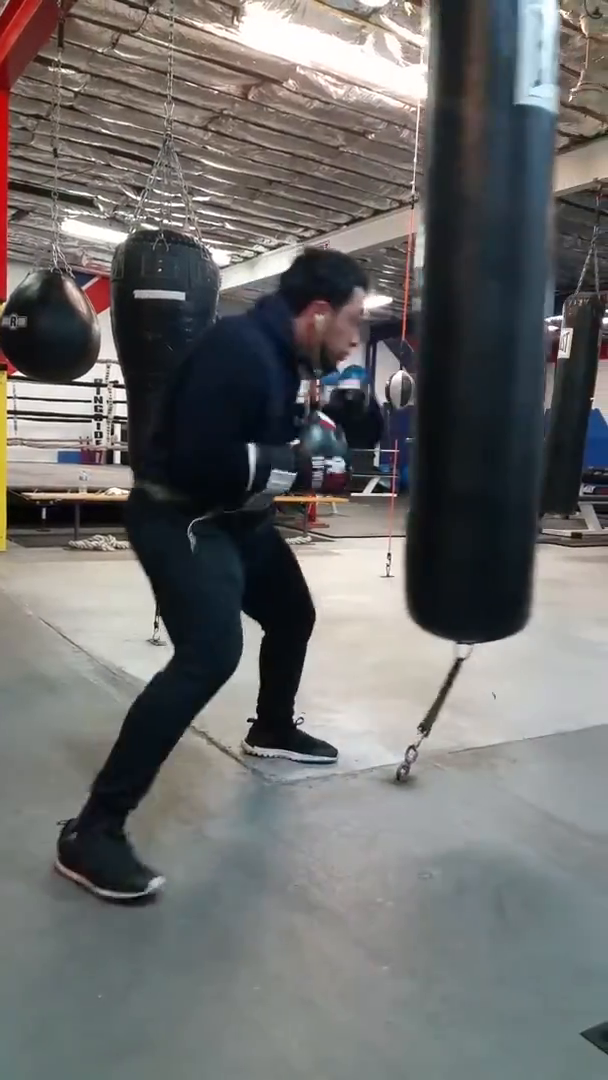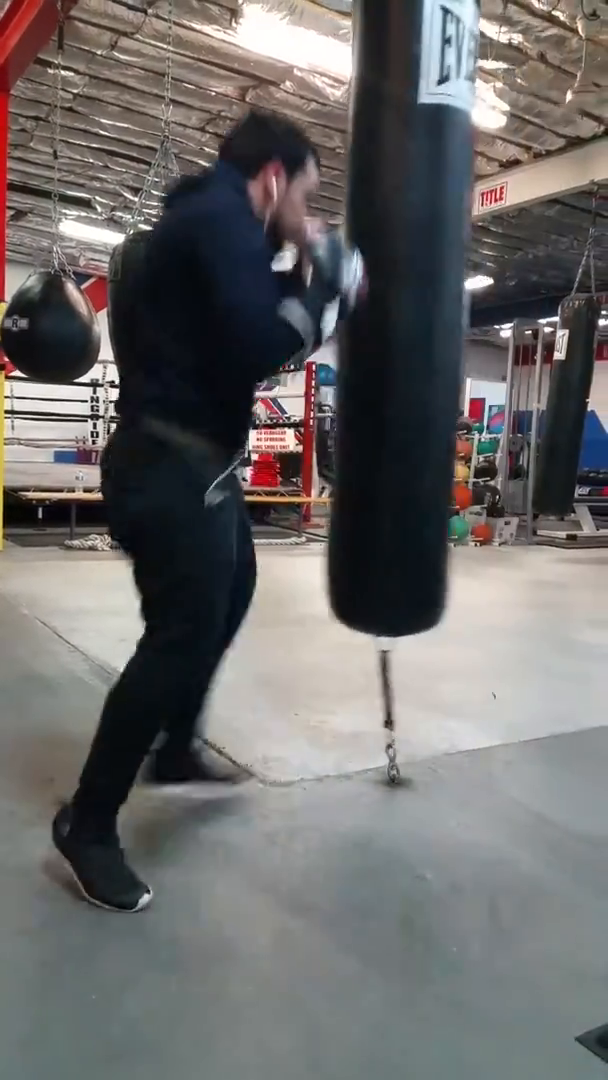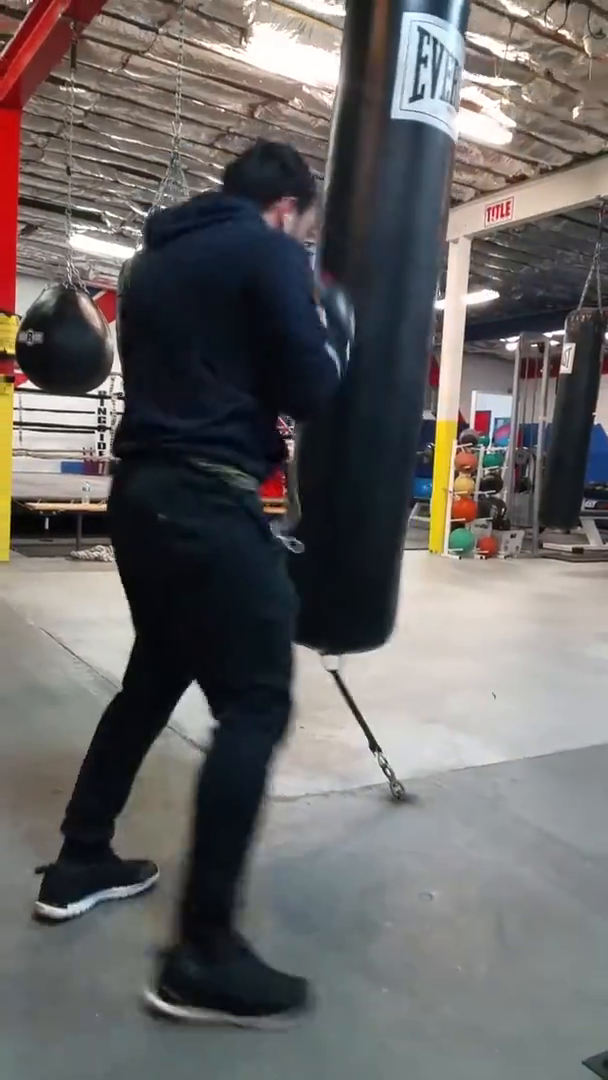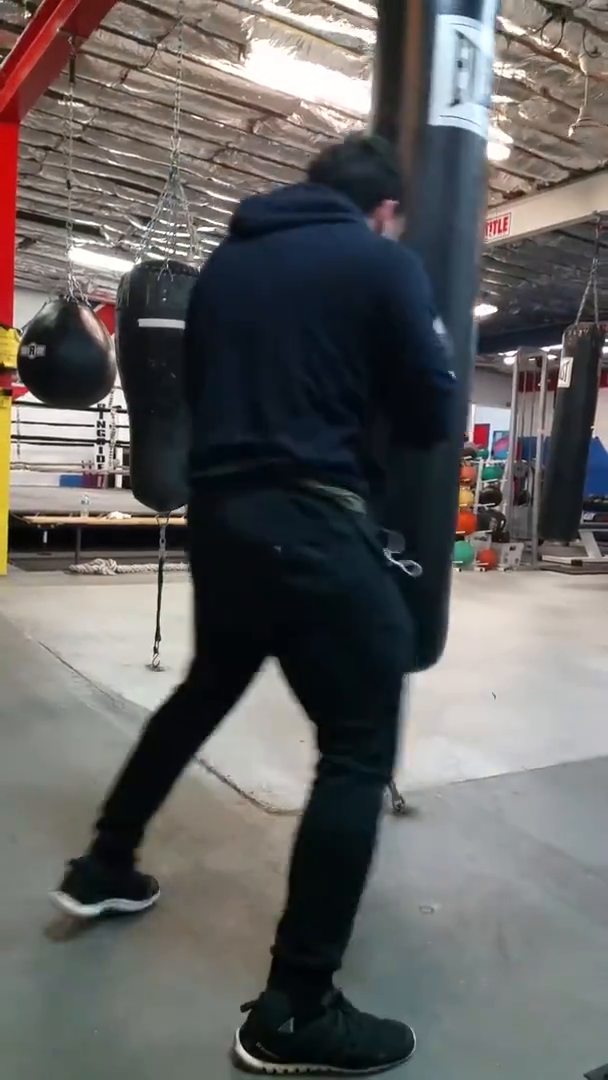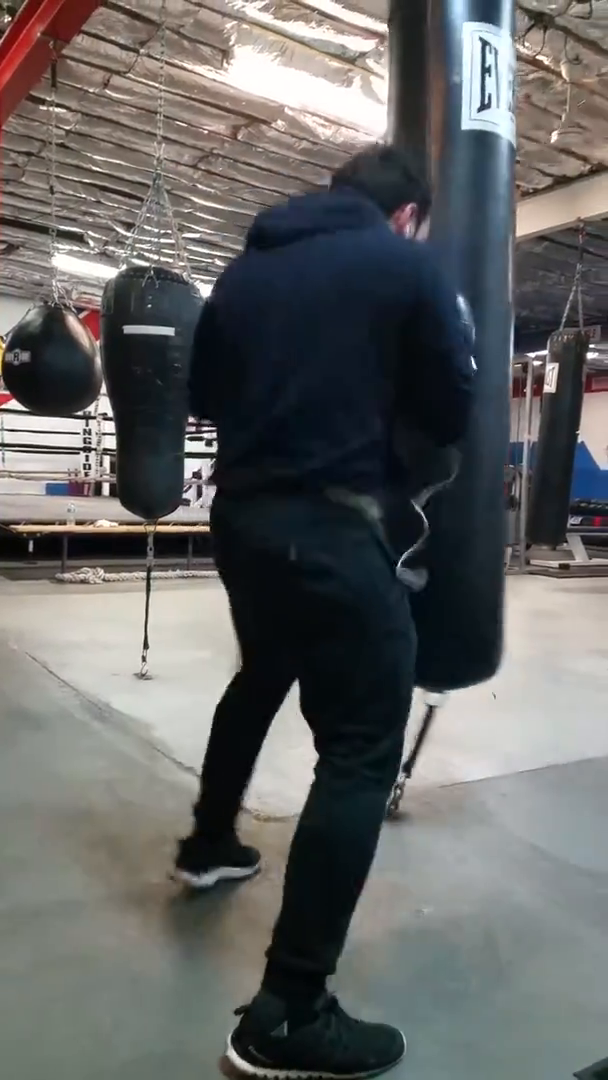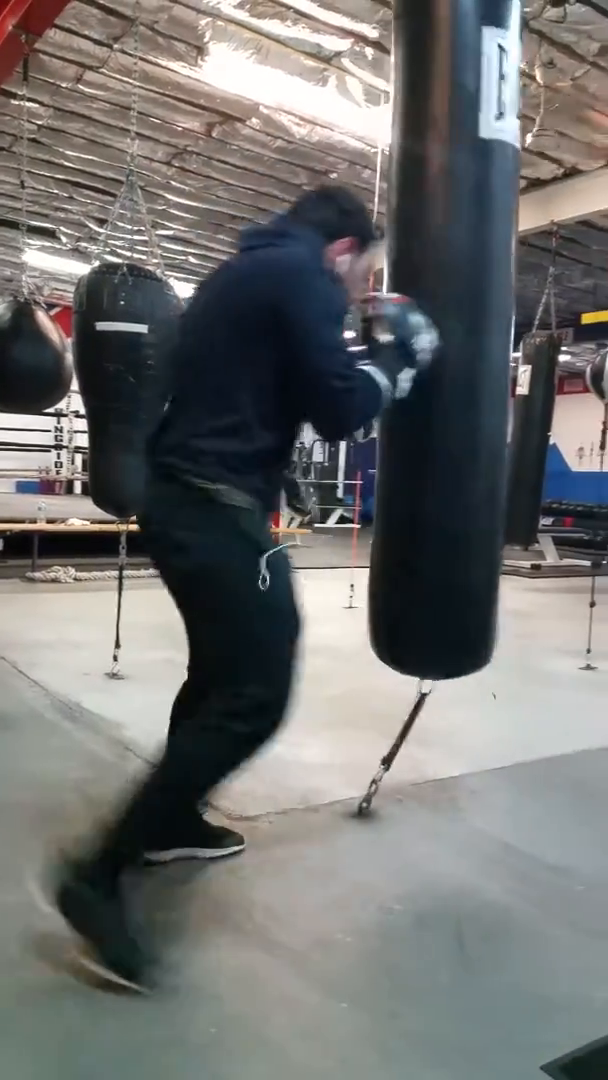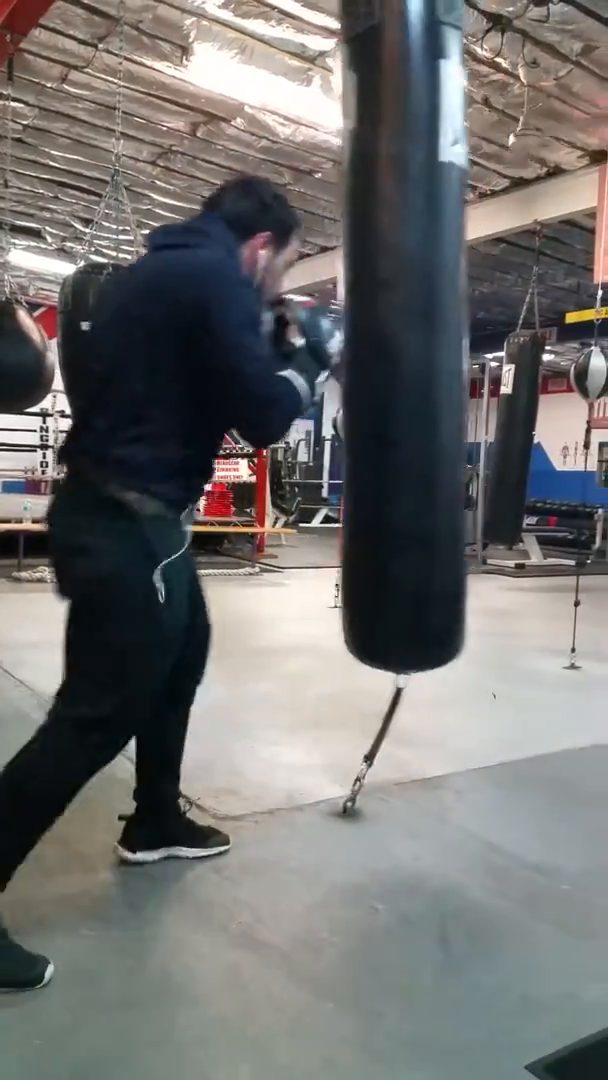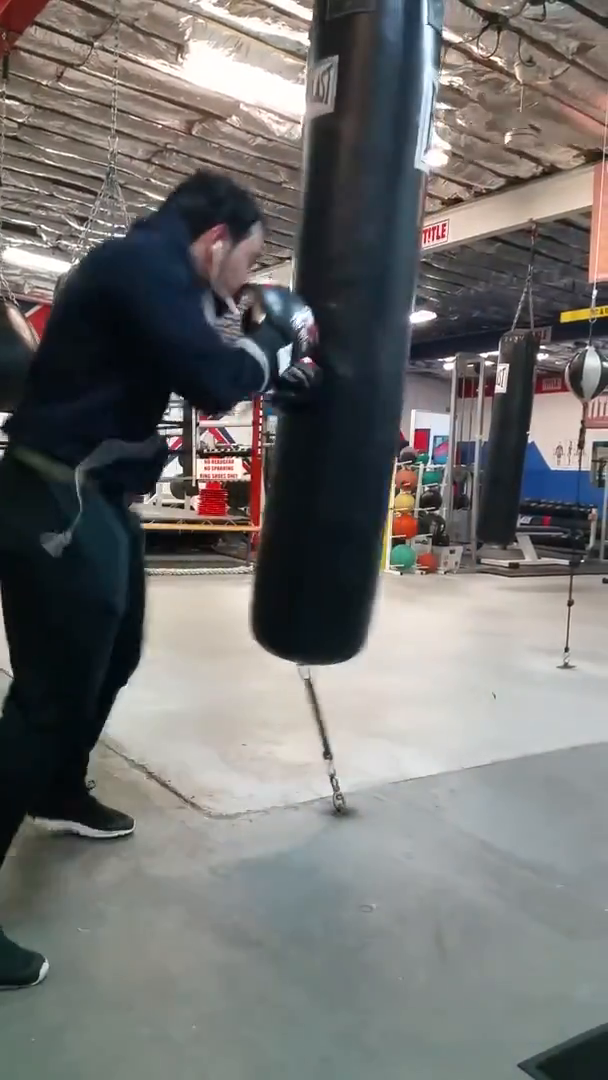
dt=0.3s
person 1, frame 1
left shoulder: (283, 352)
right shoulder: (241, 348)
right elbow: (203, 459)
left wrist: (306, 446)
right wrist: (285, 466)
left hip: (227, 512)
right hip: (177, 516)
left knee: (293, 613)
right knee: (208, 655)
left ankle: (273, 730)
right ankle: (92, 832)
person 1, frame 2
left shoulder: (207, 218)
right shoulder: (224, 222)
right elbow: (256, 348)
left wrist: (304, 290)
right wrist: (319, 289)
left hip: (194, 461)
right hip: (173, 466)
left knee: (225, 599)
right knee: (184, 636)
left ankle: (173, 749)
right ankle: (86, 824)
person 1, frame 3
left shoulder: (151, 263)
right shoulder: (270, 255)
right elbow: (311, 389)
right wrist: (332, 338)
left hip: (140, 494)
right hip: (210, 500)
left knee: (155, 676)
right knee: (254, 708)
left ankle: (80, 861)
right ankle: (200, 954)
person 1, frame 4
left shoulder: (225, 260)
right shoulder: (384, 265)
right elbow: (426, 420)
right wrist: (416, 347)
left hip: (219, 512)
right hip: (312, 524)
left knee: (209, 688)
right knee: (360, 750)
left ankle: (102, 868)
person 1, frame 5
left shoulder: (249, 265)
right shoulder: (407, 267)
left elbow: (206, 396)
right elbow: (444, 417)
right wrist: (431, 353)
left hip: (243, 516)
right hip: (328, 530)
left knee: (268, 672)
right knee: (361, 756)
left ankle: (211, 838)
person 1, frame 6
left shoulder: (238, 277)
right shoulder: (301, 279)
right elbow: (339, 408)
left wrist: (360, 354)
right wrist: (396, 360)
left hip: (183, 499)
right hip: (220, 514)
left knee: (222, 670)
right knee: (249, 702)
left ankle: (170, 821)
right ankle: (98, 878)
person 1, frame 7
left shoulder: (152, 273)
right shoulder: (217, 279)
right elbow: (260, 414)
left wrist: (277, 350)
right wrist: (307, 358)
left hip: (121, 510)
right hip: (122, 523)
left knee: (181, 655)
right knee: (98, 714)
left ankle: (154, 820)
person 1, frame 8
left shoulder: (153, 270)
right shoulder: (145, 264)
left elbow: (190, 368)
right elbow: (213, 381)
left wrist: (283, 368)
right wrist: (276, 334)
left hip: (96, 498)
left knee: (112, 656)
